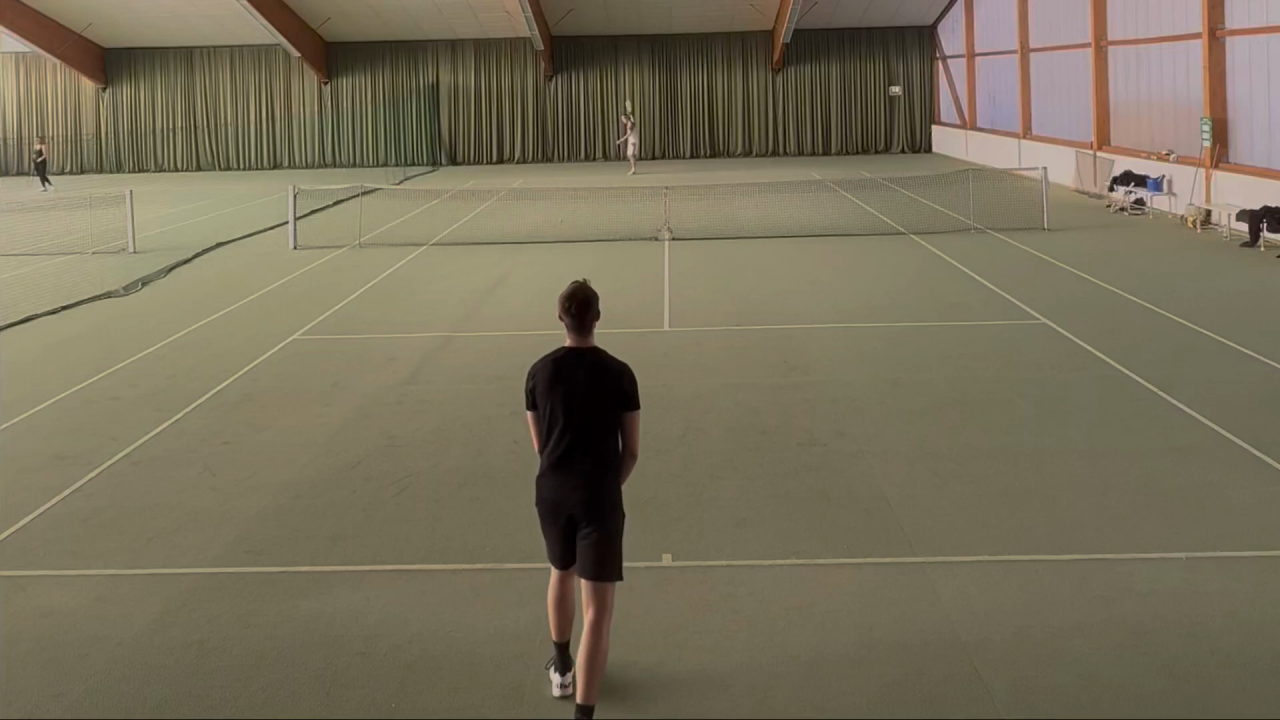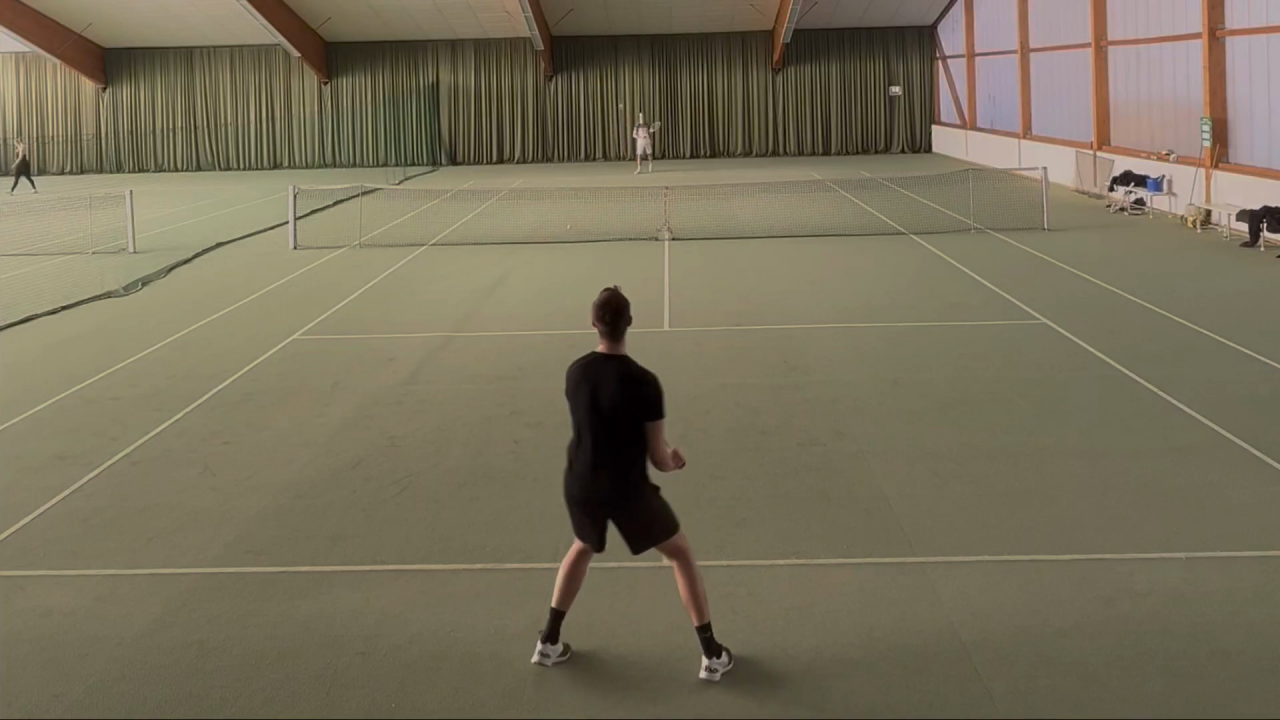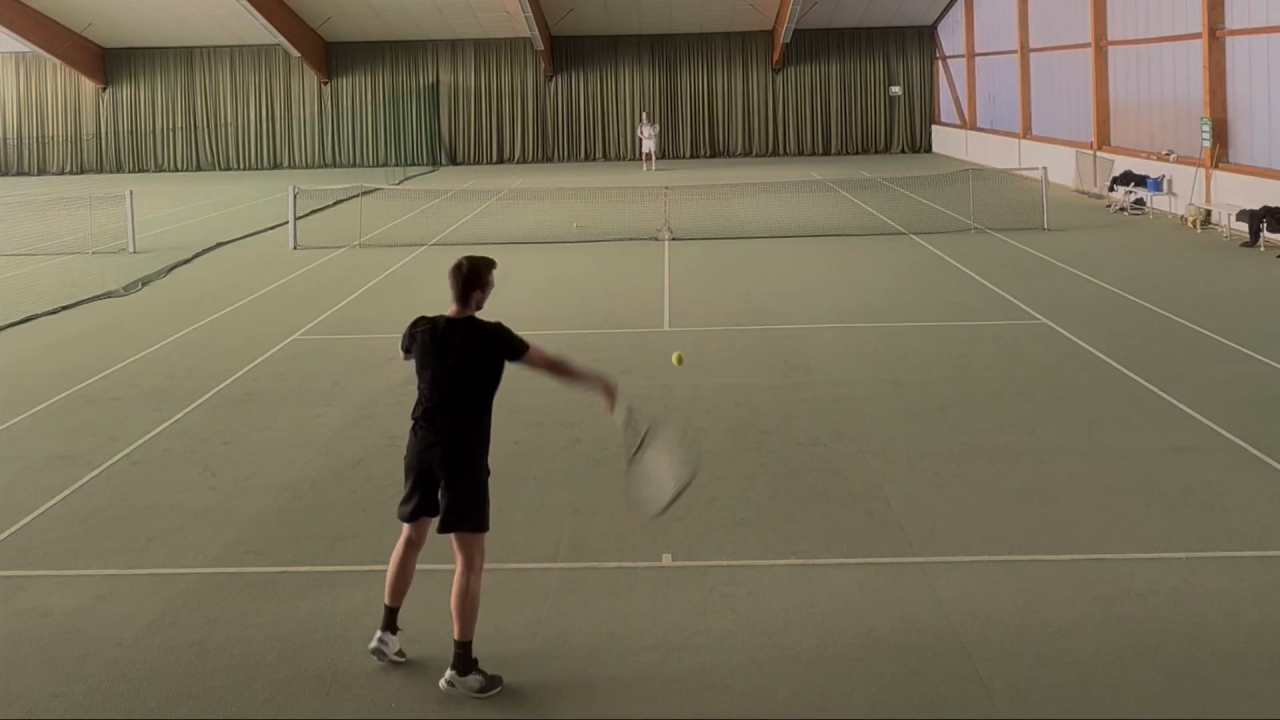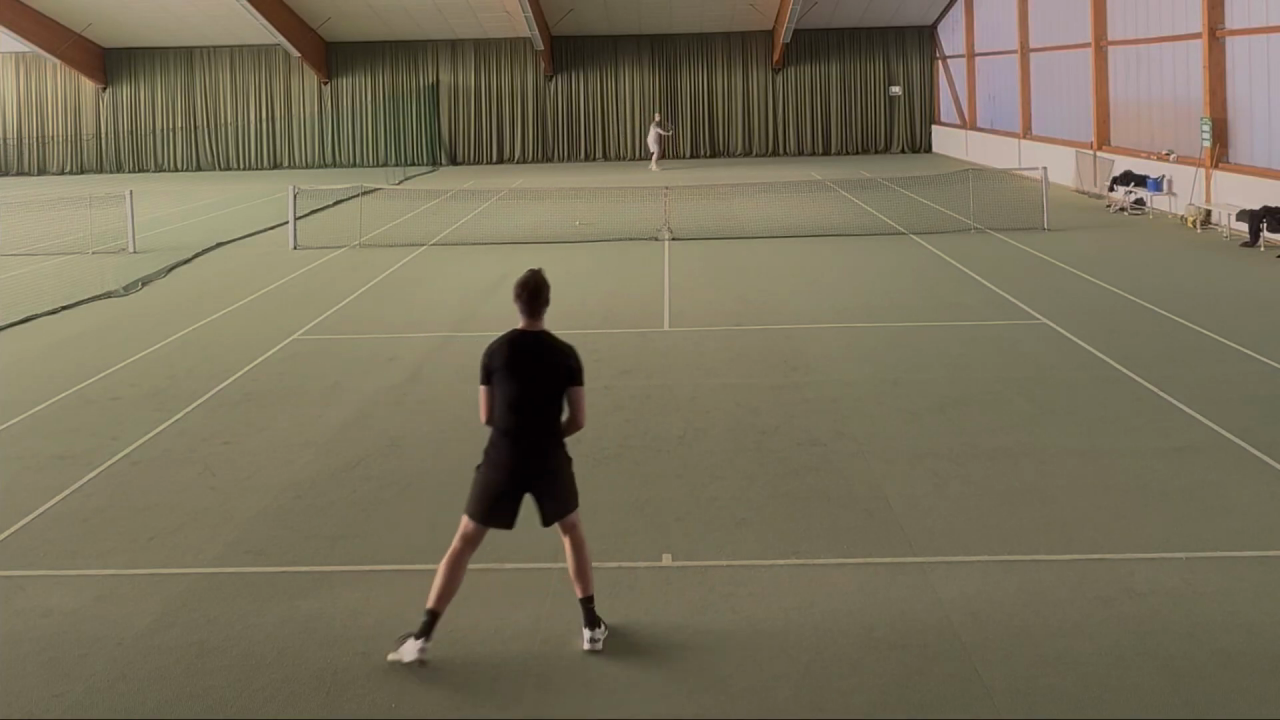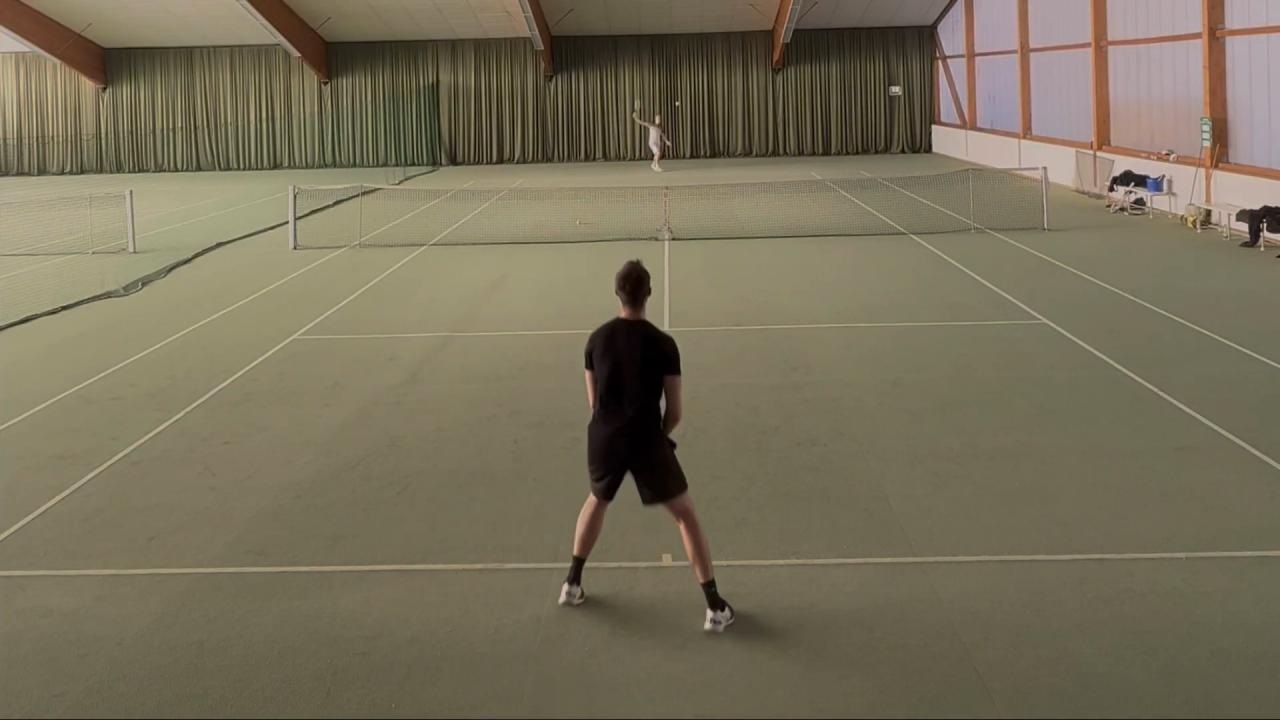
dt=1s
person 1, frame 1
left shoulder: (540, 371)
right shoulder: (618, 374)
left elbow: (540, 445)
right elbow: (631, 450)
left hip: (552, 493)
right hip: (598, 498)
left knee: (561, 572)
right knee: (598, 610)
left ankle: (562, 666)
person 1, frame 2
left shoulder: (576, 372)
right shoulder: (643, 383)
right elbow: (659, 457)
right wrist: (673, 463)
left hip: (581, 487)
right hip: (625, 489)
left knee: (582, 549)
right knee: (682, 557)
left ankle: (549, 642)
right ankle: (712, 654)
person 1, frame 3
left shoulder: (421, 330)
right shoulder: (492, 336)
right elbow: (549, 363)
right wrist: (597, 382)
left hip: (422, 450)
right hip: (466, 459)
left knee: (411, 538)
right knee: (470, 561)
left ankle: (386, 632)
right ankle: (461, 668)
person 1, frame 4
left shoulder: (495, 351)
right shoulder: (566, 355)
left elbow: (486, 417)
right elbow: (577, 421)
left hip: (503, 460)
right hip: (550, 462)
left knee: (464, 544)
right knee: (572, 531)
left ankle: (422, 636)
right ankle: (591, 625)
person 1, frame 5
left shoulder: (598, 338)
right shoulder: (663, 345)
left elbow: (595, 400)
right elbow: (674, 412)
right wrist: (662, 439)
left hip: (602, 441)
right hip: (645, 443)
left knee: (598, 499)
right knee: (687, 517)
left ankle: (571, 584)
right ankle: (715, 606)
